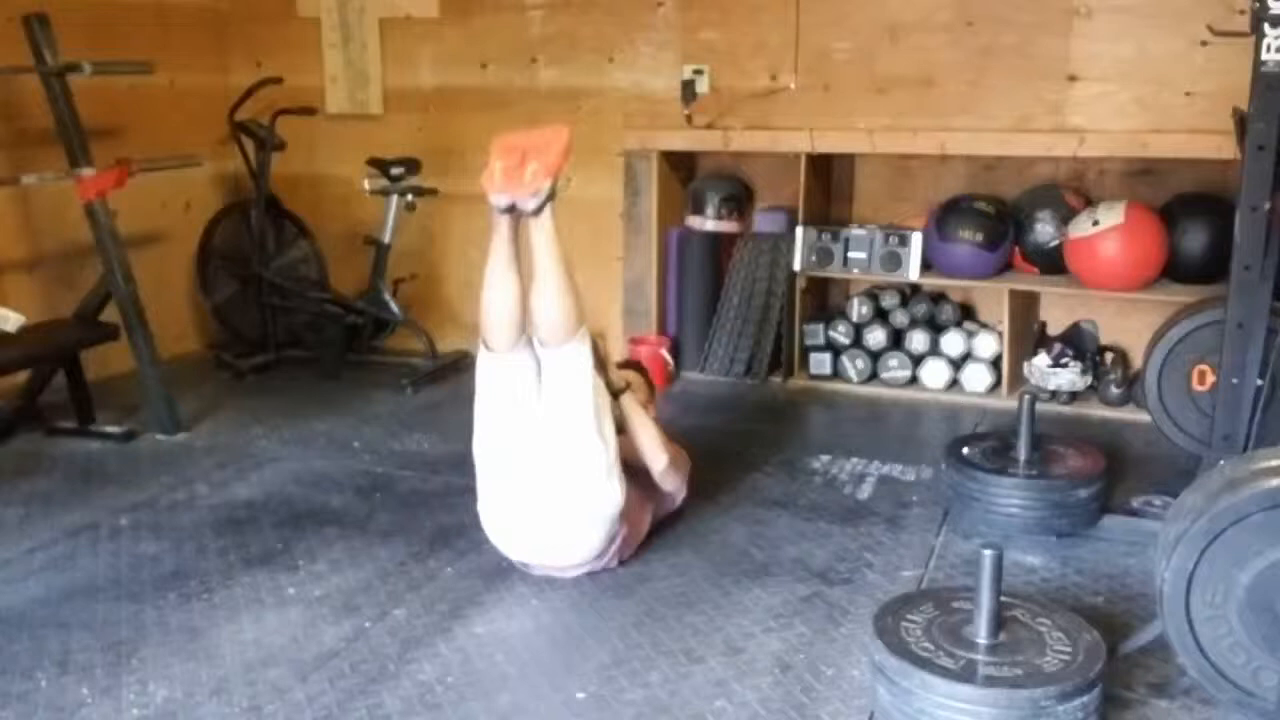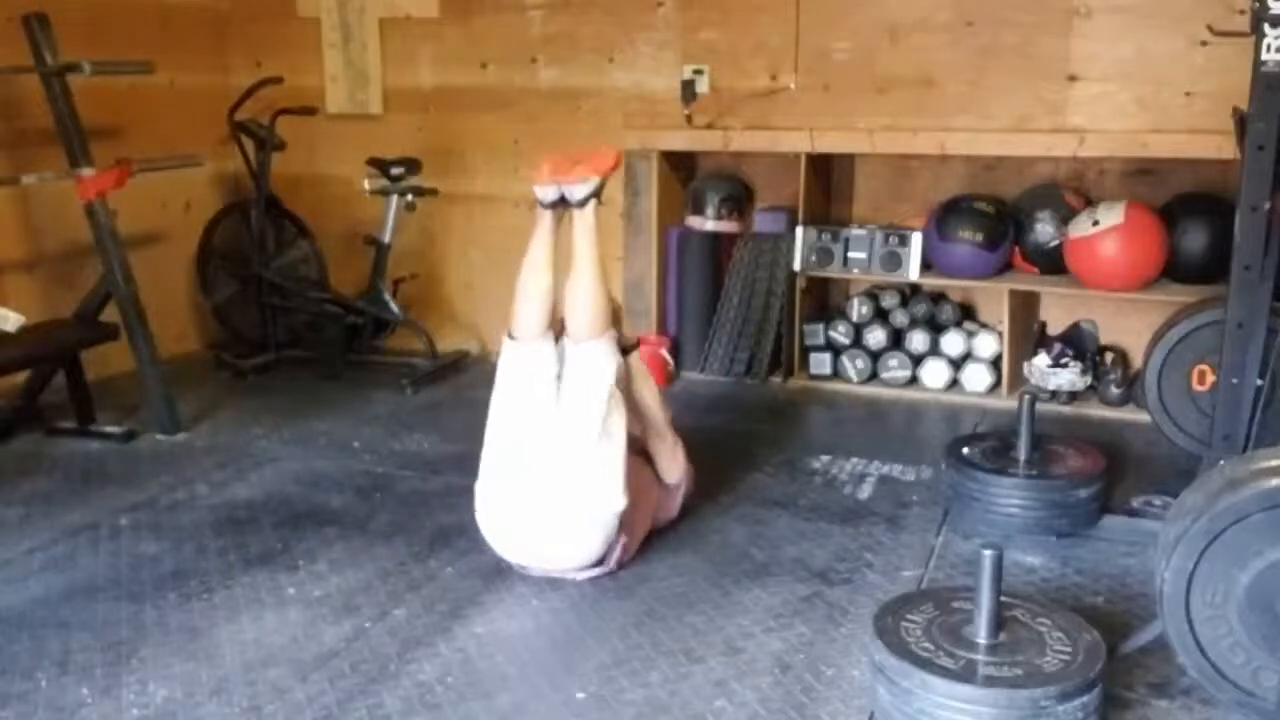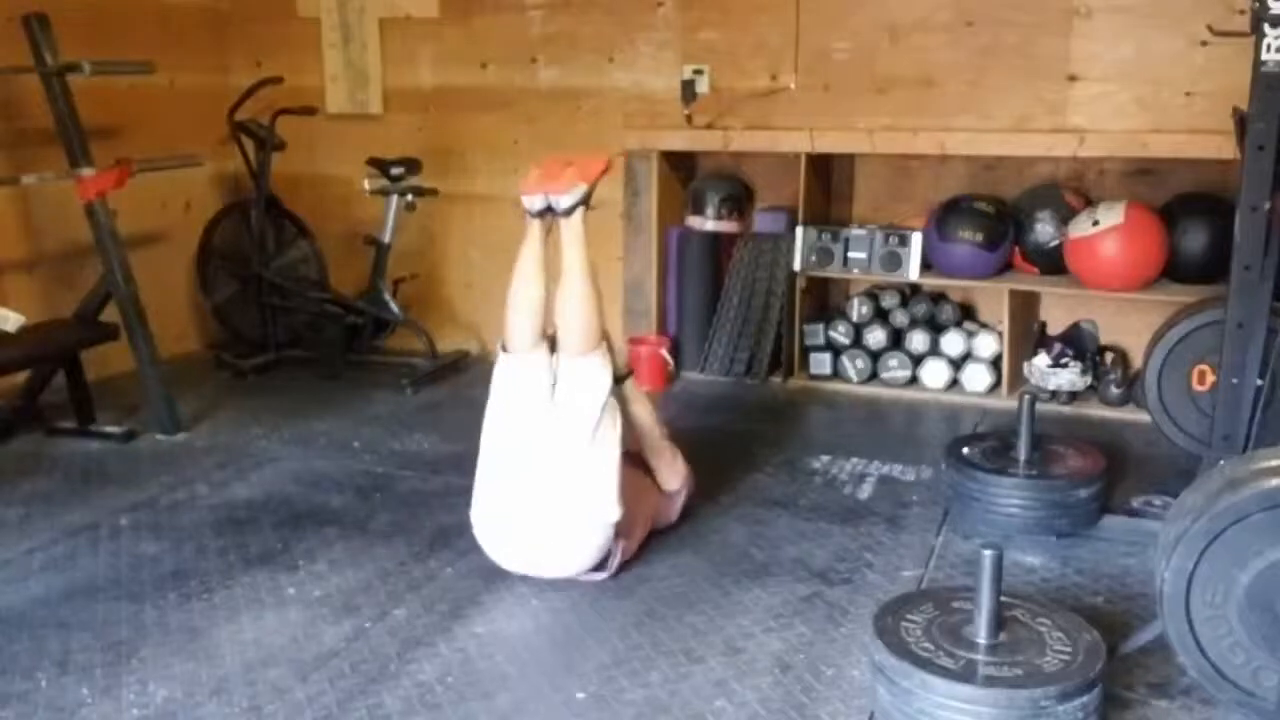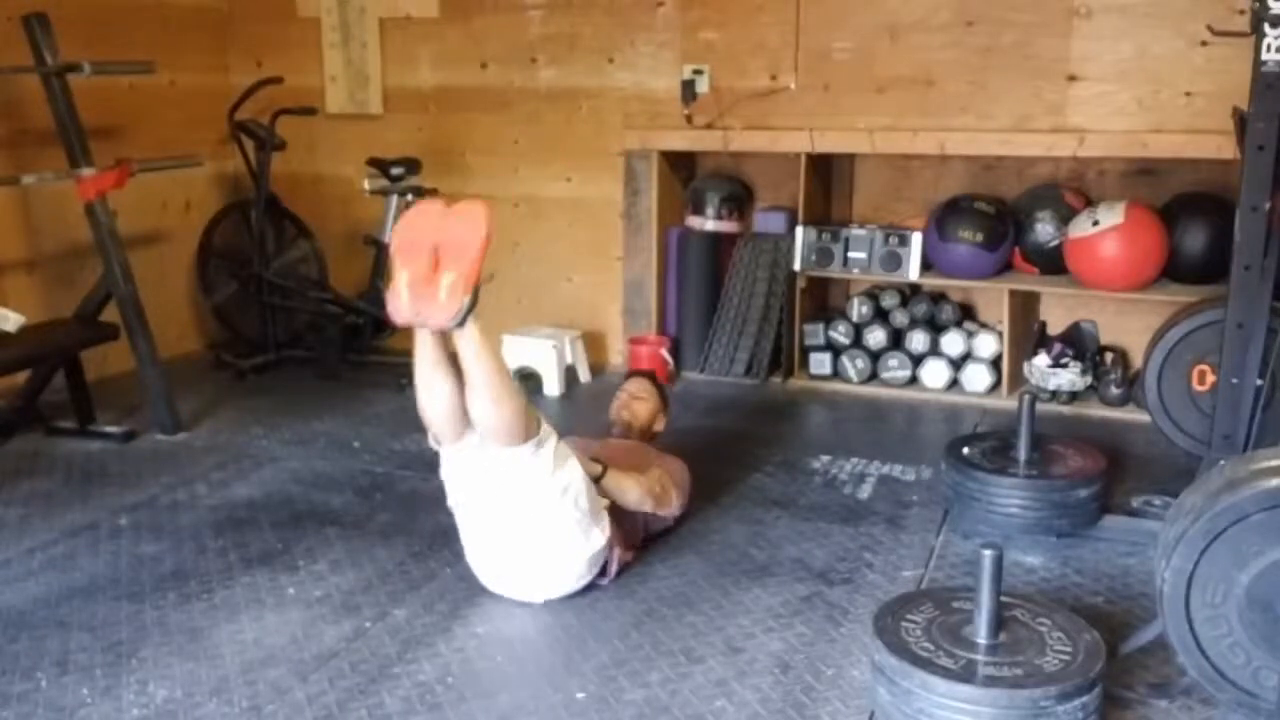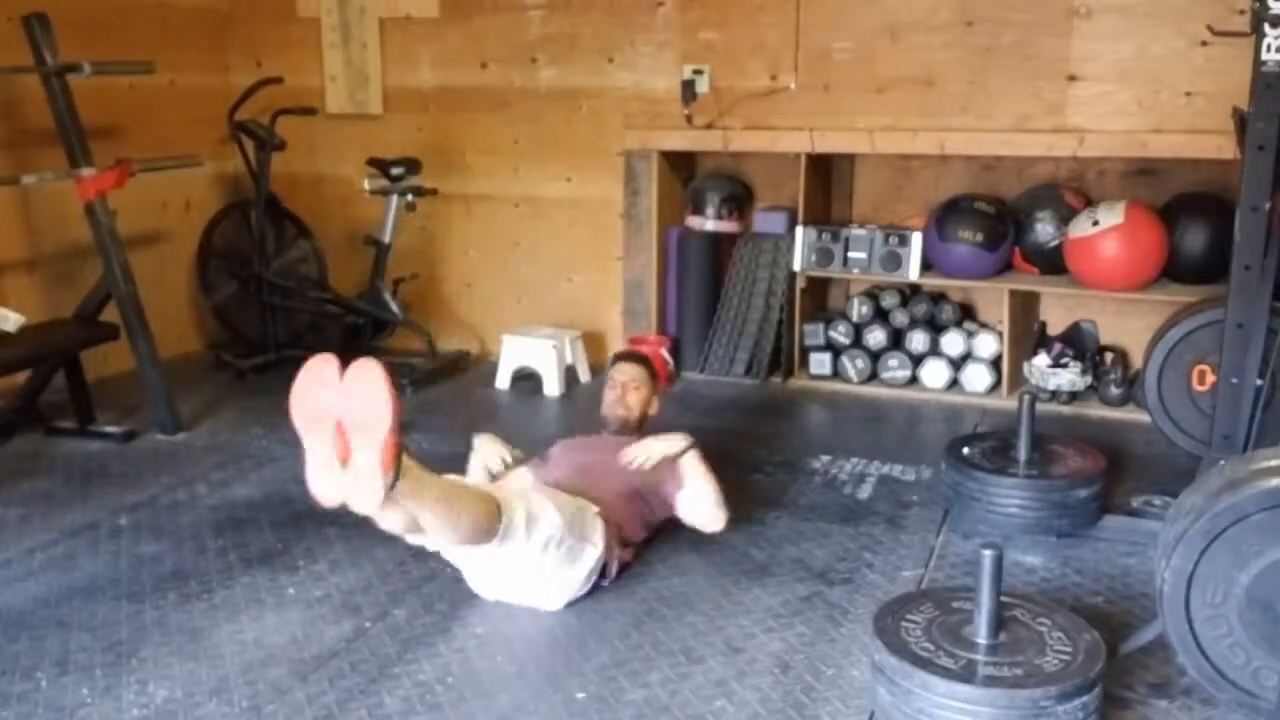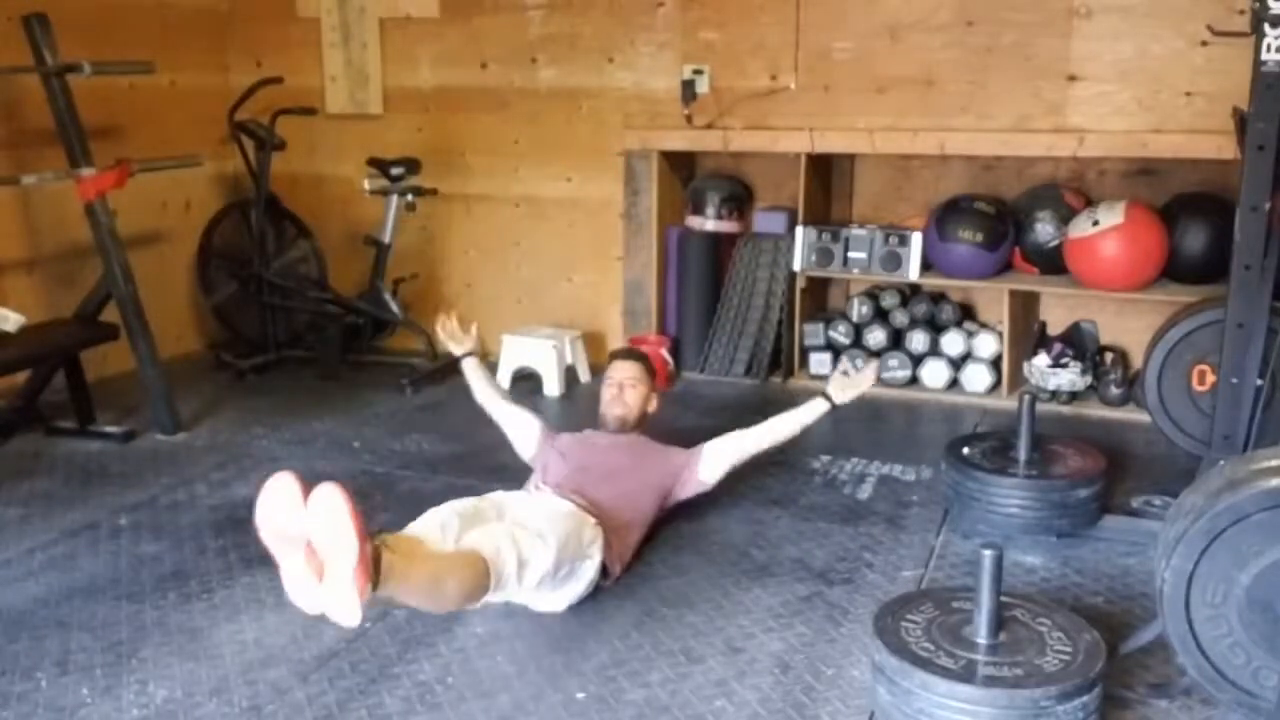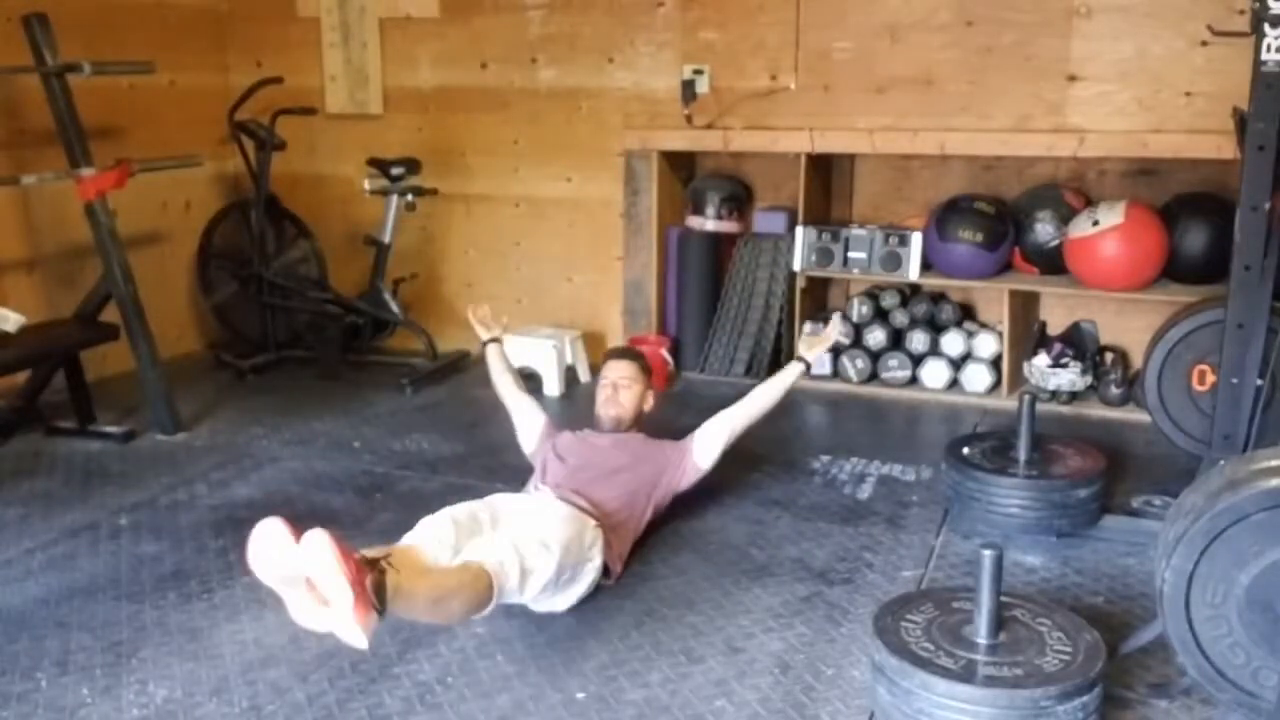
dt=0.2s
person 1, frame 1
left shoulder: (665, 467)
right shoulder: (584, 445)
left elbow: (662, 462)
left wrist: (621, 387)
left hip: (581, 525)
right hip: (511, 517)
left knee: (567, 352)
right knee: (503, 349)
person 1, frame 2
left shoulder: (666, 477)
left elbow: (658, 426)
left wrist: (625, 347)
left knee: (591, 351)
right knee: (529, 342)
right ankle: (551, 207)
person 1, frame 3
left shoulder: (669, 476)
left elbow: (651, 435)
left wrist: (616, 376)
left hip: (576, 534)
left knee: (584, 365)
right knee: (522, 351)
person 1, frame 4
left shoulder: (667, 467)
right shoulder: (578, 442)
left elbow: (659, 499)
left wrist: (592, 471)
left hip: (569, 541)
left knee: (514, 428)
right knee: (453, 426)
left ankle: (456, 312)
right ankle: (429, 312)
person 1, frame 5
left shoulder: (657, 472)
right shoulder: (566, 450)
left elbow: (713, 518)
left wrist: (681, 450)
right wrist: (490, 462)
left hip: (579, 537)
left knee: (484, 508)
left ankle: (382, 474)
right ankle: (368, 470)
person 1, frame 6
left shoulder: (666, 462)
right shoulder: (561, 445)
left elbow: (746, 441)
right elbow: (500, 408)
left wrist: (824, 400)
right wrist: (467, 357)
left hip: (575, 531)
right hip: (511, 508)
left knee: (482, 558)
right knee: (436, 531)
left ankle: (365, 574)
right ankle: (334, 581)
person 1, frame 7
left shoulder: (665, 458)
right shoulder: (561, 443)
left elbow: (737, 416)
right elbow: (514, 396)
left wrist: (801, 362)
right wrist: (492, 342)
left hip: (575, 531)
right hip: (512, 508)
left knee: (484, 568)
right knee: (432, 539)
left ankle: (369, 596)
right ankle: (341, 589)
